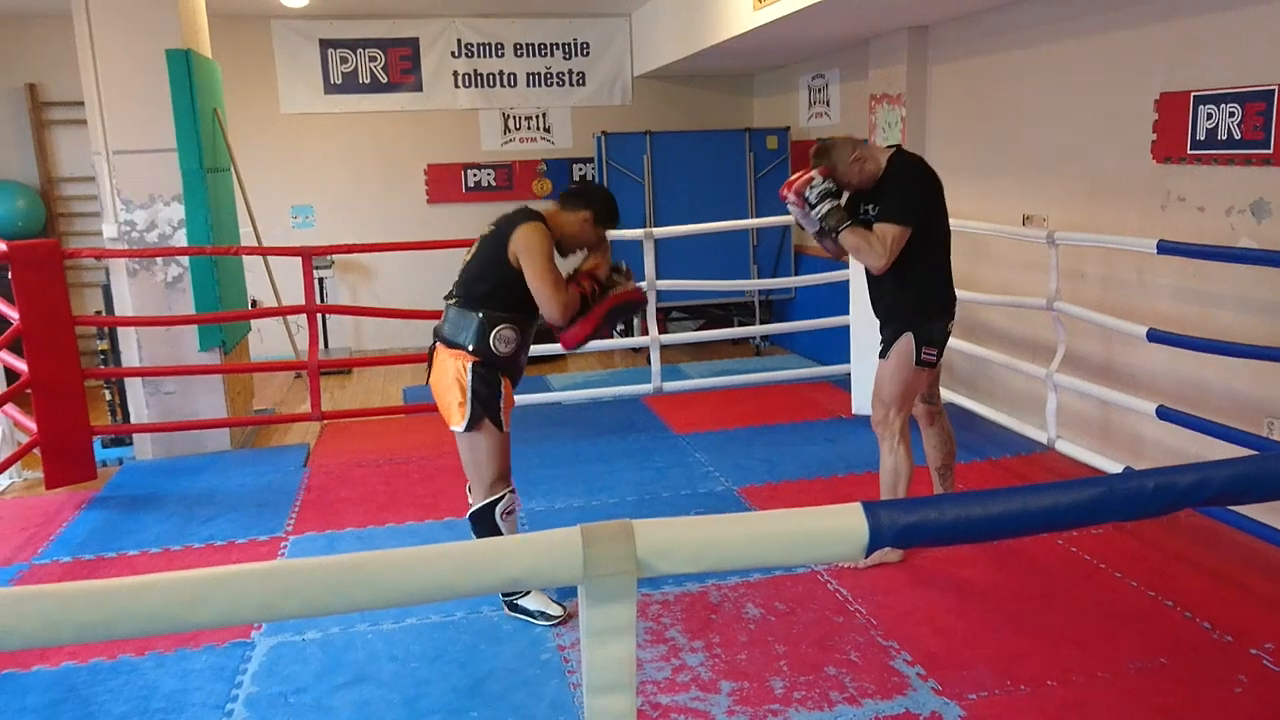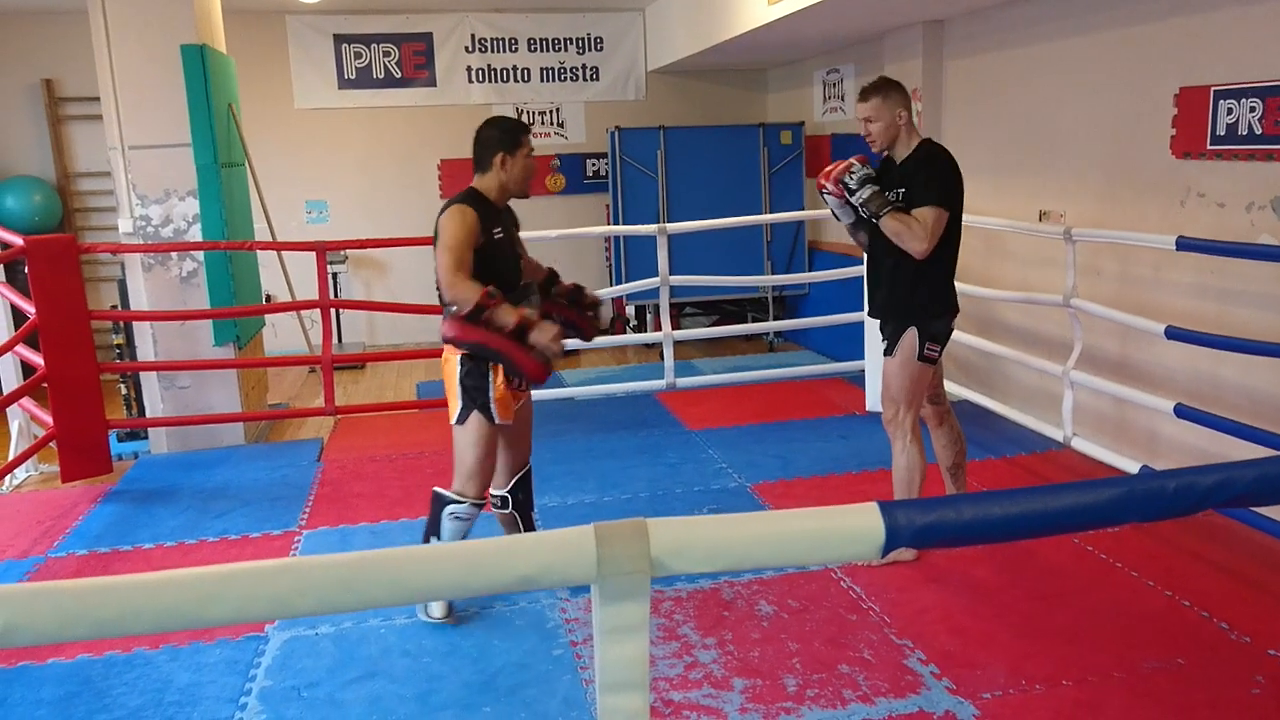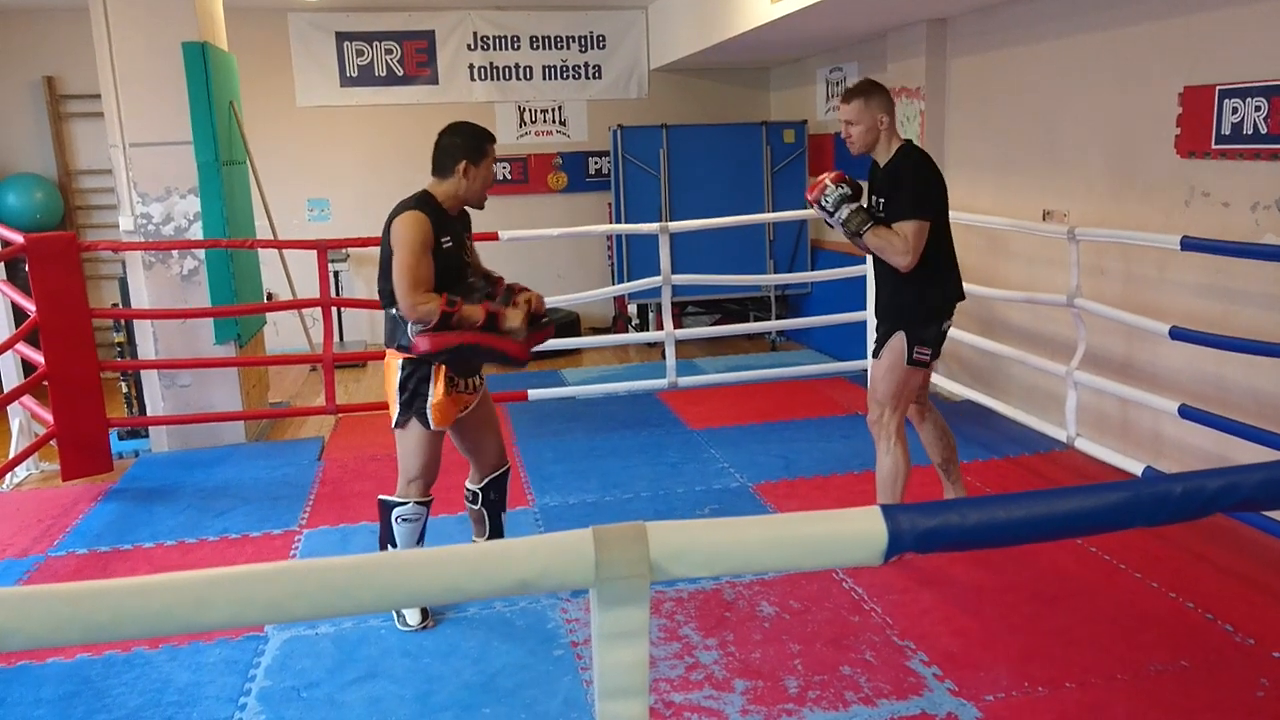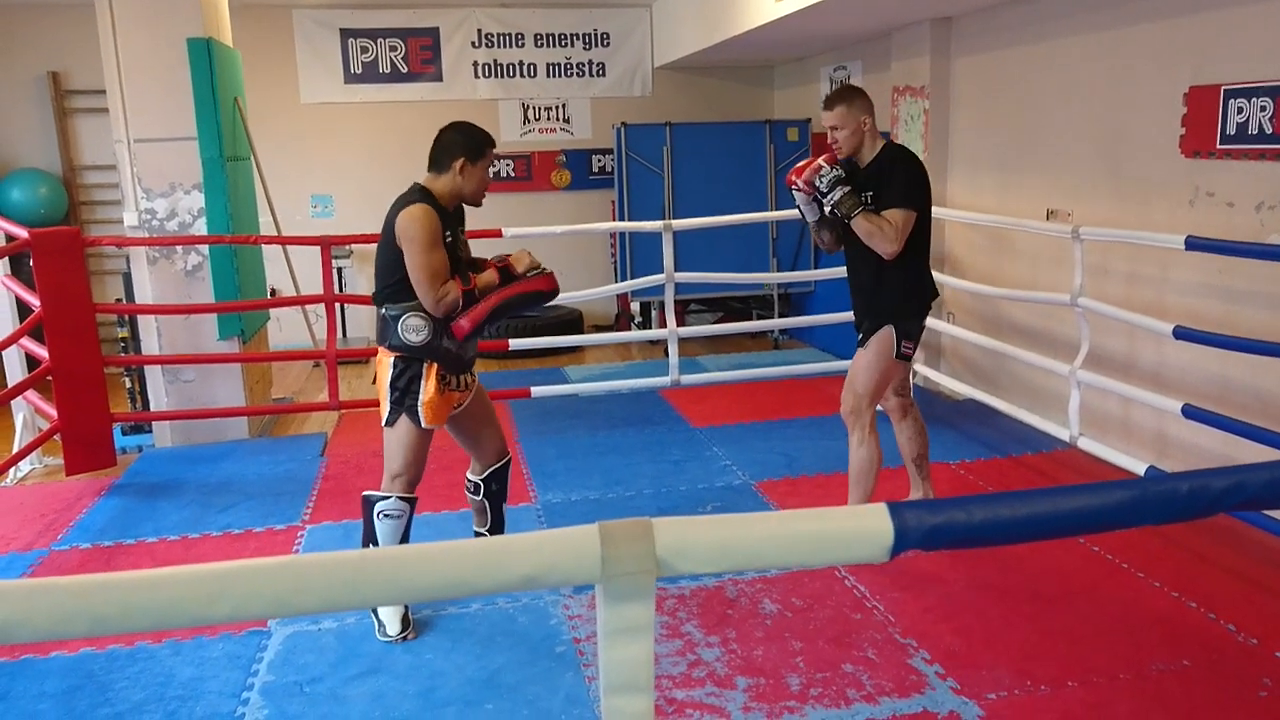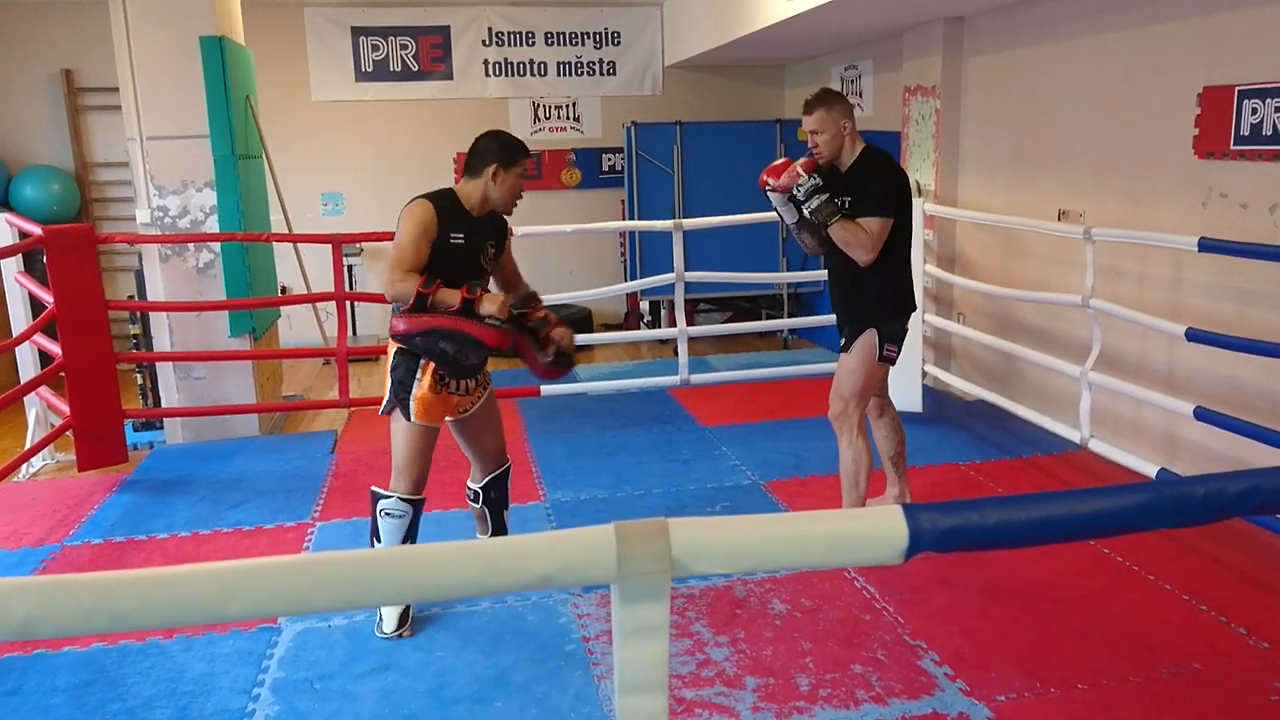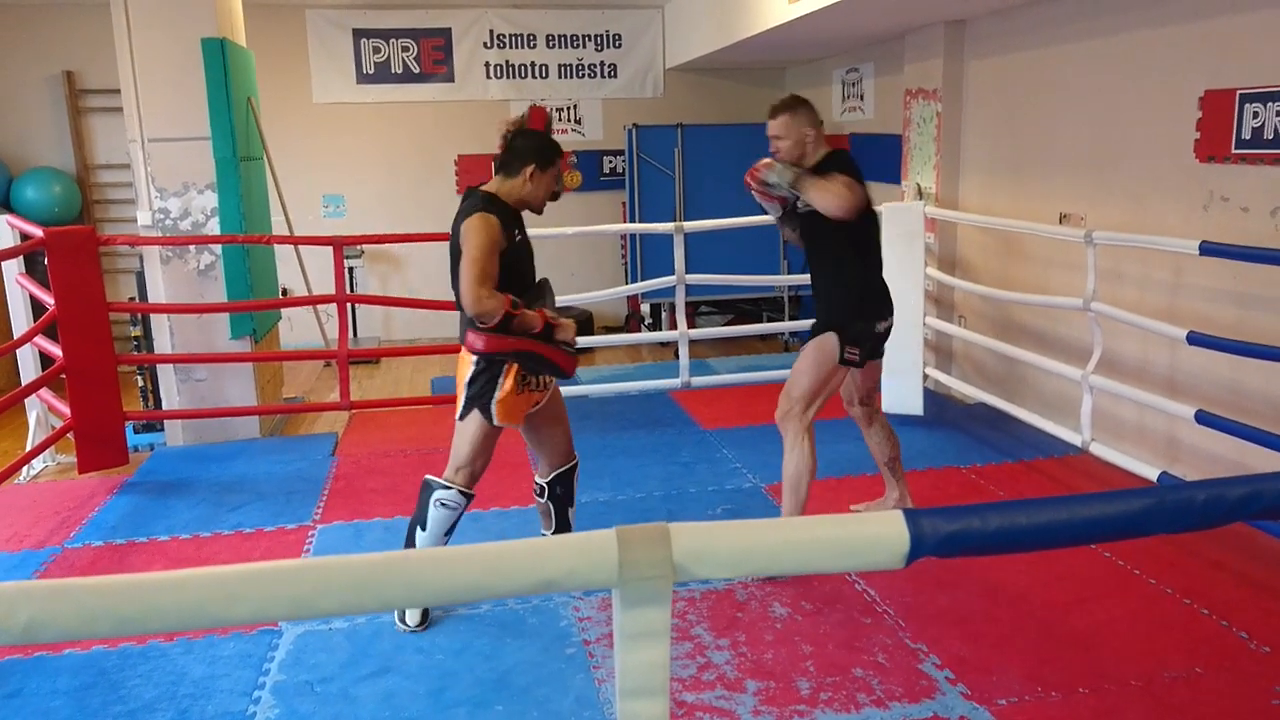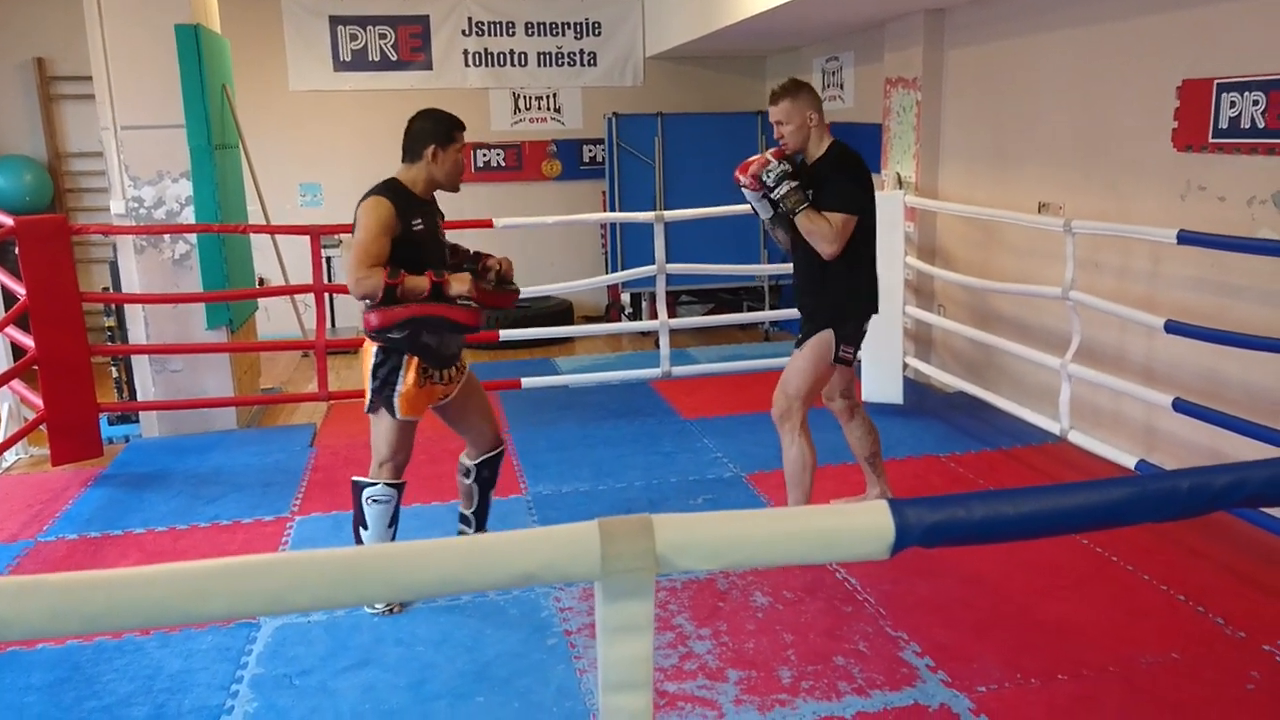
dt=0.7s
person 1, frame 1
left shoulder: (521, 225)
right shoulder: (534, 233)
left elbow: (530, 297)
right elbow: (557, 311)
left wrist: (585, 279)
right wrist: (593, 280)
left hip: (474, 364)
right hip: (470, 369)
left knee: (489, 477)
right knee: (492, 484)
right ankle: (514, 591)
person 1, frame 2
left shoulder: (503, 215)
right shoulder: (462, 214)
left elbow: (528, 271)
right elbow: (453, 282)
right wrist: (528, 325)
left hip: (509, 361)
right hip: (477, 365)
left knee: (512, 469)
right knee: (473, 482)
person 1, frame 3
left shoulder: (458, 218)
right shoulder: (414, 219)
right elbow: (416, 305)
left wrist: (513, 294)
right wrist: (496, 316)
left hip: (461, 368)
right hip: (421, 371)
left knee: (492, 464)
right knee: (416, 484)
person 1, frame 4
left shoulder: (451, 211)
right shoulder: (416, 214)
right elbow: (440, 299)
left wrist: (510, 269)
right wrist: (504, 269)
left hip: (453, 363)
right hip: (412, 368)
left knee: (493, 456)
right knee: (400, 482)
person 1, frame 5
left shoulder: (493, 225)
right shoulder: (426, 212)
left elbow: (510, 285)
right elbow: (397, 286)
left wrist: (547, 325)
right wrist: (474, 303)
left hip: (468, 366)
right hip: (421, 365)
left knee: (493, 465)
right knee: (406, 485)
person 1, frame 6
left shoulder: (502, 205)
right shoulder: (484, 219)
left elbow: (552, 188)
right elbow: (478, 301)
left wrist: (545, 149)
right wrist: (550, 325)
left hip: (530, 364)
right hip: (493, 368)
left knee: (560, 462)
right knee: (460, 478)
person 1, frame 7
left shoulder: (426, 204)
right shoulder: (381, 206)
right elbow: (361, 279)
left wrist: (479, 262)
right wrist: (443, 284)
left hip: (442, 353)
right hip: (399, 360)
left knee: (488, 443)
right knee: (388, 468)
left ankle: (470, 537)
person 2, frame 1
left shoulder: (908, 177)
right shoulder: (866, 183)
left elbow: (879, 257)
right elbow: (840, 249)
left wrist: (831, 210)
right wrist: (812, 218)
left hip: (920, 312)
right hip: (904, 310)
left knee: (887, 418)
right knee: (926, 408)
left ankle: (888, 539)
person 2, frame 2
left shoulder: (935, 165)
right shoulder: (885, 168)
left elbow: (921, 242)
right elbow: (873, 242)
left wrist: (872, 199)
right wrist: (848, 211)
left hip: (922, 310)
right hip: (900, 307)
left knee: (897, 417)
right knee: (931, 408)
person 2, frame 3
left shoulder: (914, 170)
right shoulder: (881, 170)
left elbow: (904, 254)
left wrist: (852, 213)
right wrist: (842, 220)
left hip: (918, 311)
right hip: (906, 309)
left knee: (883, 419)
right knee: (915, 407)
right ankle: (956, 498)
person 2, frame 4
left shoulder: (901, 167)
right shoulder: (851, 172)
left elbow: (889, 242)
right elbow: (832, 243)
left wrist: (841, 196)
right wrist: (813, 208)
left hip: (898, 306)
right hip: (874, 305)
left knee: (856, 409)
right knee: (896, 402)
right ankle: (922, 496)
person 2, frame 5
left shoulder: (880, 172)
right shoulder: (832, 175)
left elbow: (864, 251)
right elbow: (815, 245)
left wrist: (817, 202)
right wrist: (788, 207)
left hip: (880, 309)
right hip: (858, 306)
left knee: (844, 413)
right knee: (873, 401)
right ankle: (898, 494)
person 2, frame 6
left shoulder: (834, 167)
right shoulder: (814, 176)
left elbow: (842, 205)
right elbow: (805, 236)
left wrist: (787, 177)
right wrist: (779, 207)
left hip: (850, 318)
right hip: (856, 312)
left knee: (792, 417)
right knee: (861, 408)
right ankle: (898, 496)
person 2, frame 7
left shoulder: (844, 167)
right shoulder: (806, 169)
left elbow: (830, 243)
right elbow: (793, 242)
left wrist: (788, 192)
right wrist: (765, 205)
left hip: (840, 309)
right hip: (824, 307)
left knee: (787, 411)
right knee: (842, 403)
right ankle: (879, 492)
